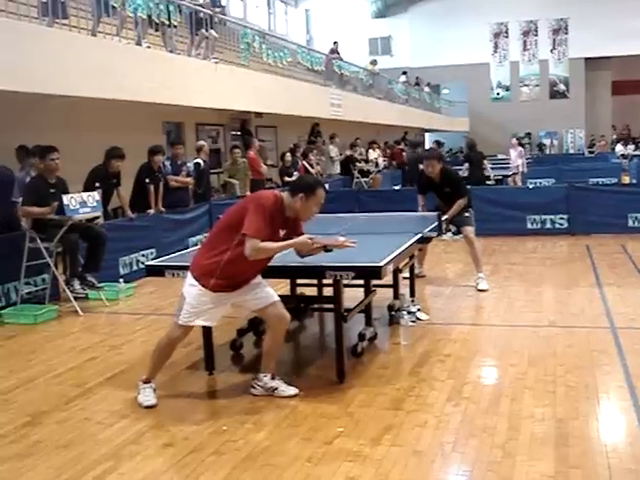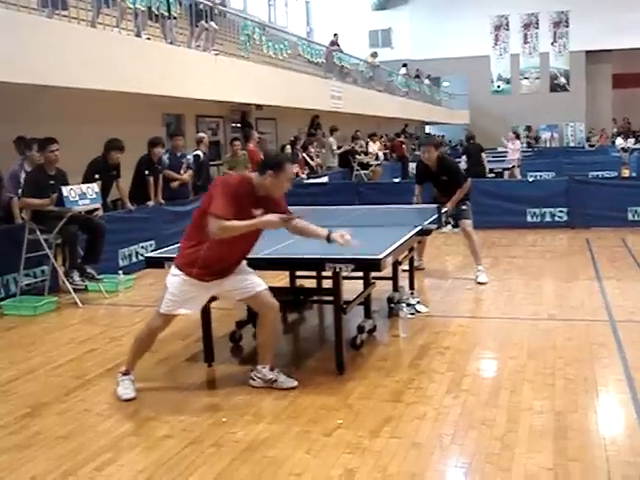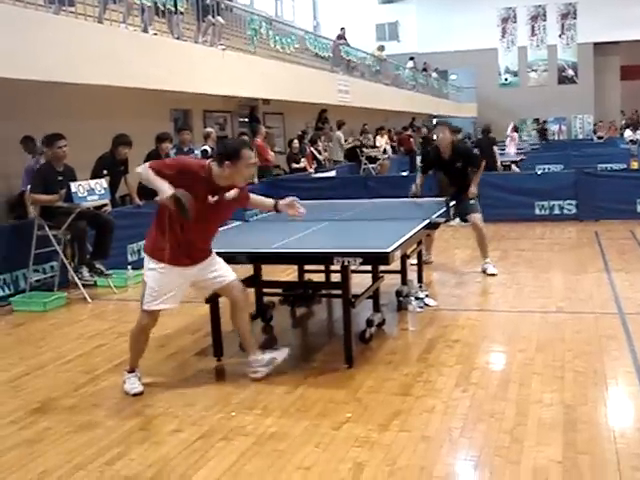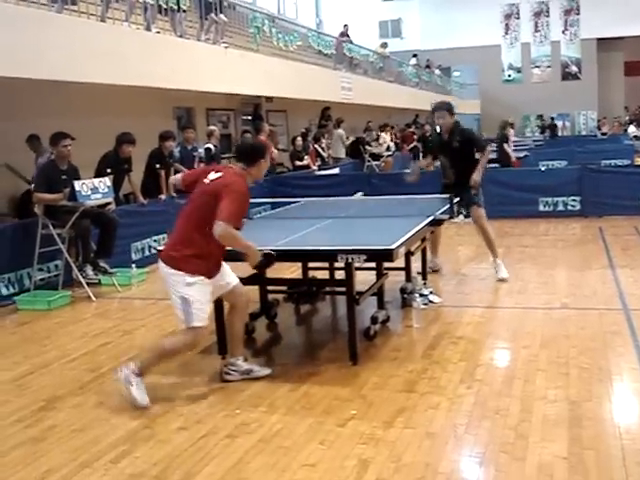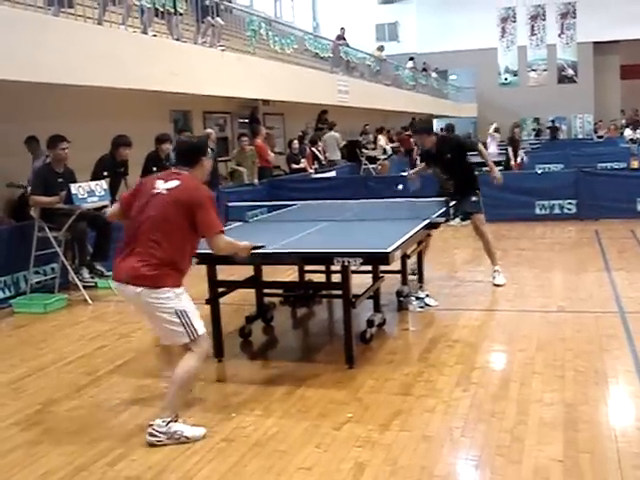
dt=0.4s
person 1, frame 1
left shoulder: (291, 215)
right shoulder: (263, 203)
left elbow: (302, 250)
right elbow: (253, 251)
left wrist: (328, 245)
right wrist: (293, 242)
left hip: (245, 280)
right hip: (208, 277)
left knee: (280, 319)
right knee: (178, 332)
left ankle: (265, 379)
right ankle: (147, 383)
person 1, frame 2
left shoulder: (271, 197)
right shoulder: (231, 184)
left elbow: (293, 223)
right elbow: (216, 230)
left wrist: (328, 235)
right wrist: (260, 222)
left hip: (231, 268)
right hip: (192, 267)
left knee: (270, 307)
right knee: (159, 322)
left ankle: (263, 371)
right ankle: (126, 374)
person 1, frame 3
left shoulder: (235, 187)
right shoulder: (187, 168)
left elbow: (247, 200)
right elbow: (143, 170)
left wrist: (278, 205)
right wrist: (162, 186)
left hip: (202, 256)
right hip: (165, 257)
left knee: (239, 294)
right knee: (147, 320)
left ankle: (256, 359)
right ankle: (132, 372)
person 1, frame 4
left shoulder: (217, 171)
right shoulder: (237, 186)
left elbow: (176, 180)
right elbow: (221, 231)
right wrist: (250, 250)
left hip: (206, 259)
right hip: (185, 266)
left knee: (240, 298)
right knee: (195, 336)
left ankle: (235, 363)
right ankle: (135, 371)
person 1, frame 5
left shoulder: (150, 182)
right shoulder: (199, 193)
left elbow: (112, 214)
right elbow: (217, 244)
right wrist: (240, 248)
left hip: (124, 275)
right hip: (156, 282)
right knee: (199, 347)
left ankle: (174, 373)
right ankle: (164, 424)
person 2, frame 1
left shoulder: (452, 175)
right shoulder: (423, 176)
left elbow: (463, 199)
right elbow: (421, 194)
left wrist: (448, 217)
right wrist: (422, 206)
left hip: (461, 207)
right hip: (441, 208)
left knee: (469, 236)
left ankle: (480, 276)
right ankle: (419, 268)
person 2, frame 2
left shoulder: (449, 164)
right shoulder: (421, 166)
left elbow: (466, 184)
right elbow: (419, 183)
left wrist: (451, 203)
right wrist: (417, 196)
left hip: (458, 199)
right hip: (438, 200)
left knee: (467, 229)
left ankle: (480, 269)
right ankle: (419, 261)
person 2, frame 3
left shoulder: (463, 150)
right shoulder: (431, 154)
left elbow: (481, 164)
right elbow: (423, 172)
left wrist: (474, 185)
right wrist: (417, 185)
left hip: (464, 194)
left knee: (478, 224)
left ankle: (486, 262)
person 2, frame 4
left shoulder: (464, 134)
right shoulder: (436, 139)
left elbow: (485, 150)
right elbow: (432, 158)
left wrist: (478, 172)
right wrist: (419, 166)
left hip: (467, 185)
right hip: (448, 186)
left knee: (480, 222)
left ankle: (498, 263)
right ankle: (434, 260)
person 2, frame 5
left shoulder: (453, 142)
right shoulder: (425, 151)
left elbow: (478, 147)
left wrist: (492, 168)
right wrist: (415, 171)
left hip: (467, 190)
left knee: (479, 226)
left ankle: (496, 269)
person 3, frame 1
left shoulder: (61, 182)
right shoulder: (34, 184)
right elbow: (24, 211)
right wrist: (48, 210)
left hip: (64, 221)
right hip: (45, 226)
left knee: (99, 234)
right knee: (72, 239)
left ankle: (86, 274)
right ankle: (72, 279)
person 3, frame 2
left shoulder: (61, 174)
right shoulder: (34, 175)
right elbow: (24, 202)
right wrist: (48, 202)
left hip: (63, 213)
right hip: (44, 218)
left knee: (98, 226)
right knee: (71, 230)
left ankle: (85, 266)
right ankle: (72, 271)
person 3, frame 3
left shoulder: (69, 170)
right shoulder: (42, 171)
right elbow: (33, 198)
right wrist: (56, 198)
left hip: (72, 209)
right hip: (53, 213)
left knee: (106, 221)
right knee: (80, 226)
left ankle: (94, 261)
right ankle: (81, 266)
person 3, frame 4
left shoulder: (73, 169)
right shoulder: (46, 170)
right elbow: (37, 197)
right wrist: (61, 196)
left hip: (76, 207)
right hip: (57, 212)
left knee: (110, 220)
right knee: (84, 225)
left ankle: (99, 259)
right ankle: (85, 265)
person 3, frame 5
left shoulder: (69, 172)
right shoulder: (42, 172)
right elbow: (33, 200)
right wrist: (57, 199)
left hip: (72, 210)
right hip: (53, 214)
left knee: (105, 222)
right knee: (80, 227)
left ankle: (95, 262)
right ankle: (82, 268)
